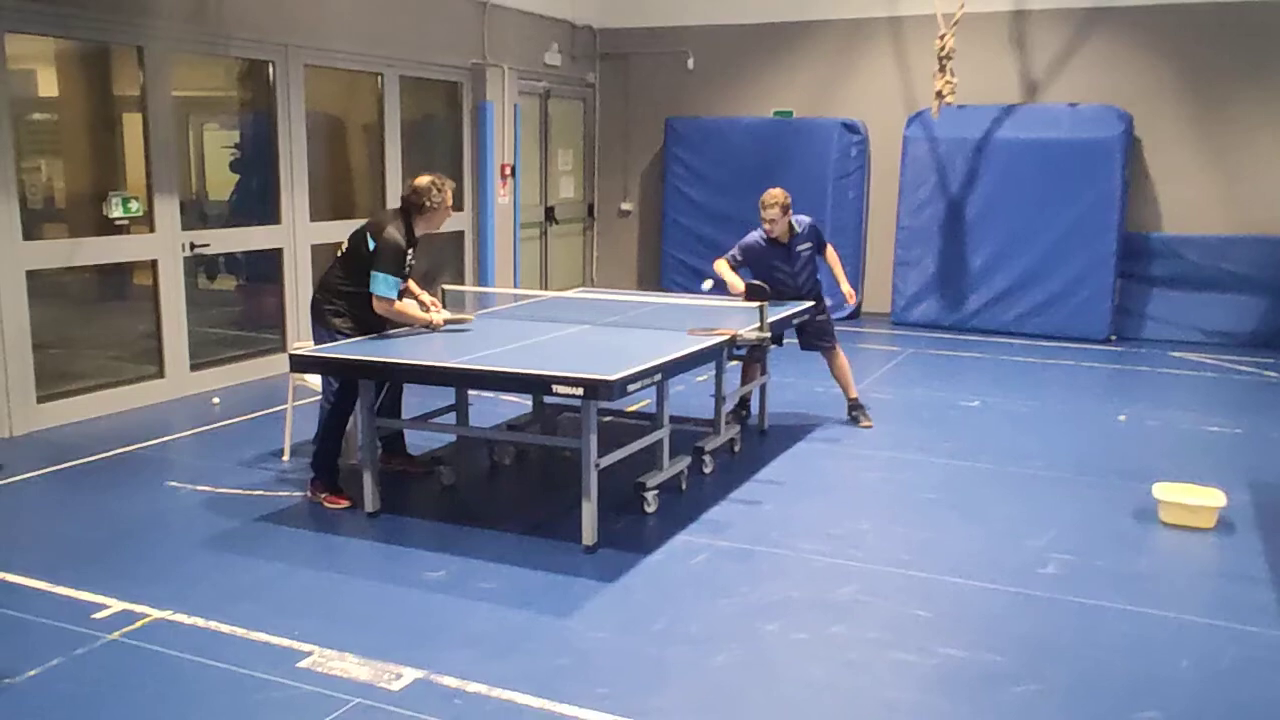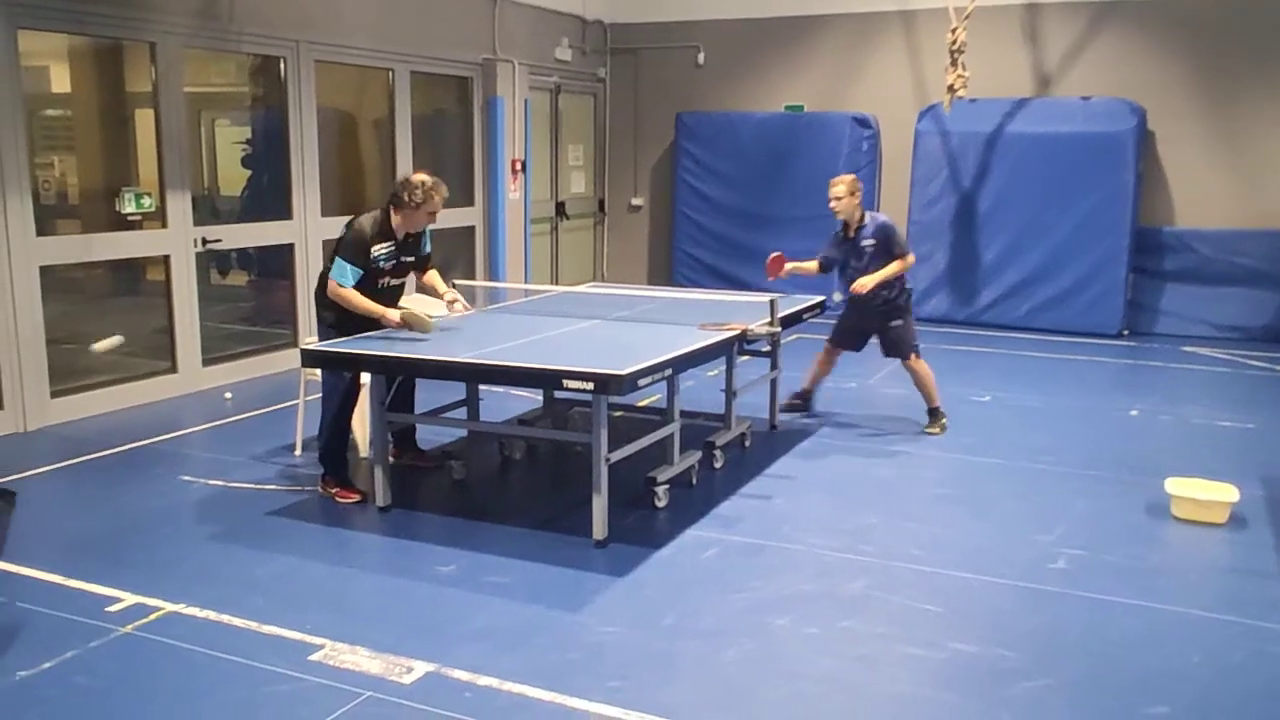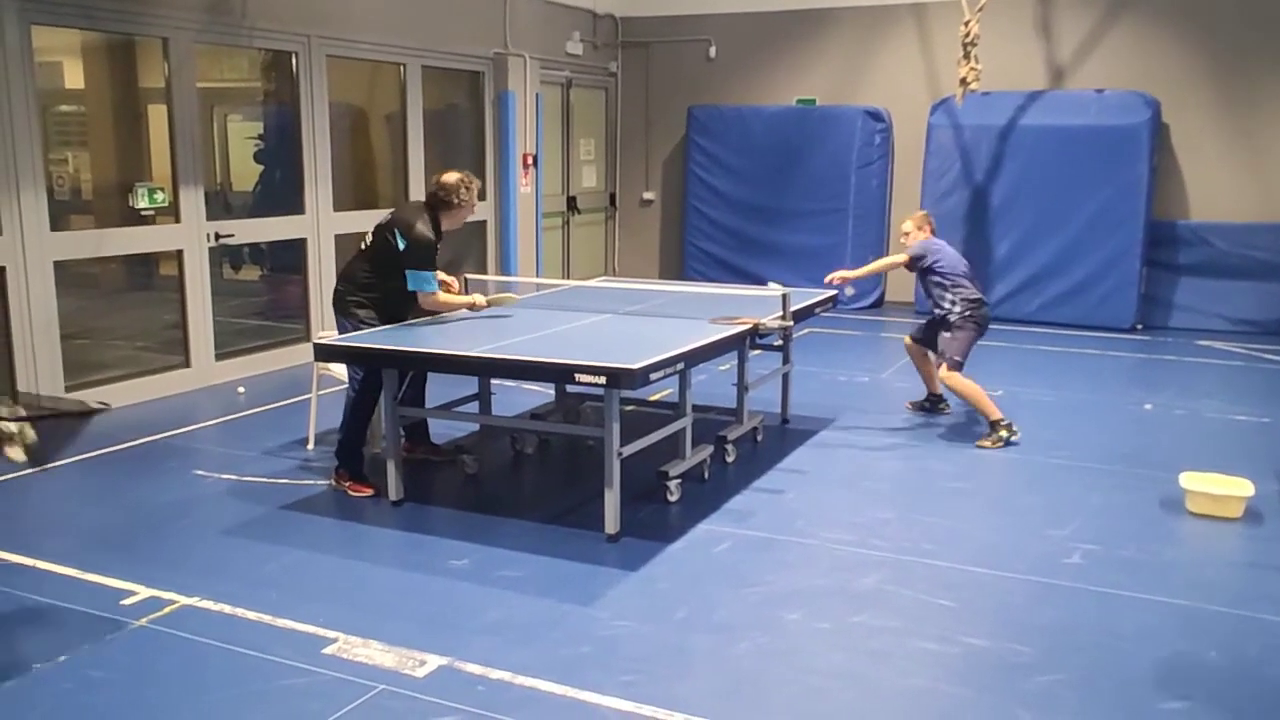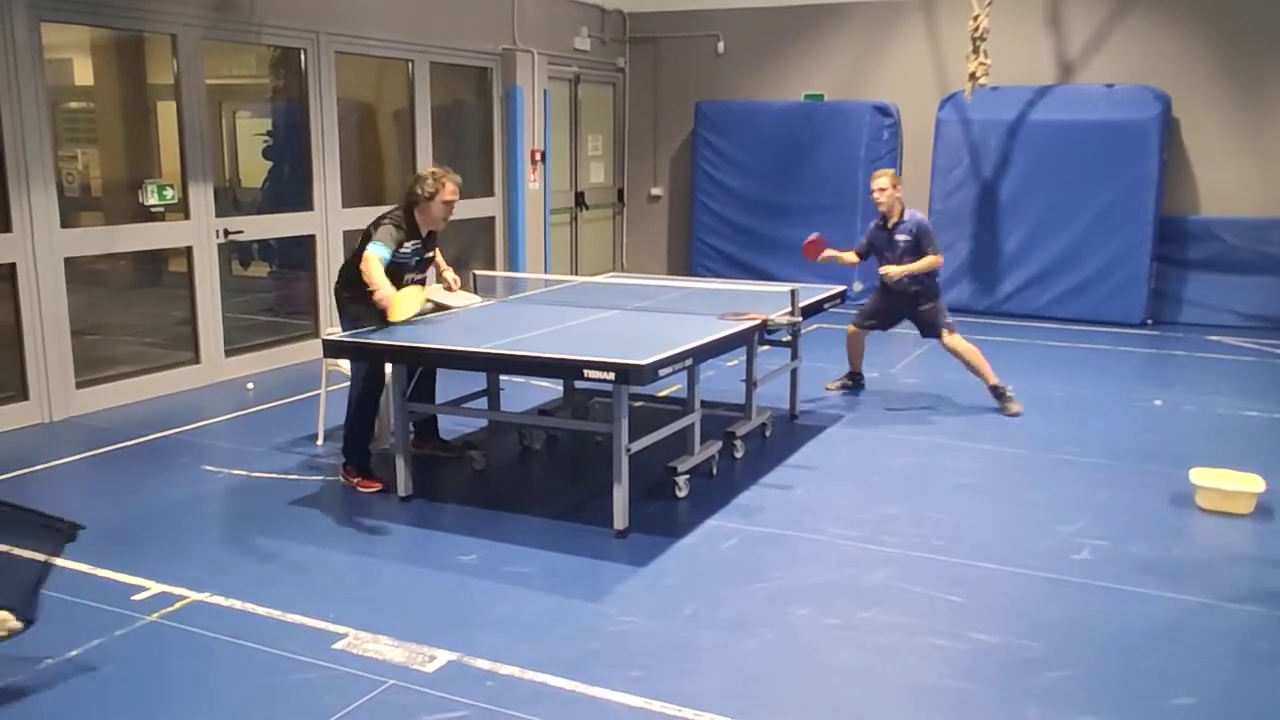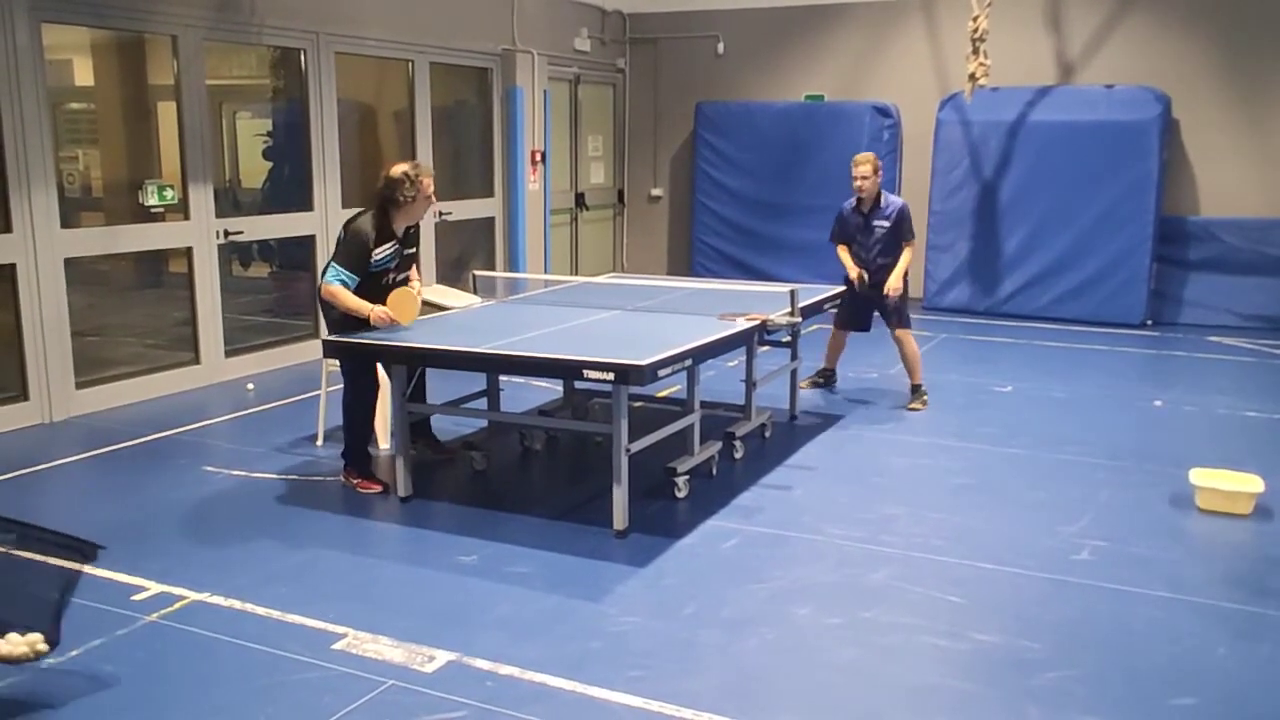
dt=0.7s
person 1, frame 1
left shoulder: (403, 226)
right shoulder: (392, 238)
right elbow: (384, 304)
left wrist: (418, 294)
right wrist: (427, 320)
left hip: (365, 317)
right hip: (338, 317)
left knee: (389, 379)
right knee: (342, 394)
left ankle: (393, 451)
right ankle: (323, 481)
person 1, frame 2
left shoulder: (417, 232)
right shoulder: (364, 231)
left elbow: (425, 268)
right elbow: (335, 288)
left wrist: (446, 293)
right wrist: (381, 313)
left hip: (383, 312)
right hip: (342, 314)
left knee: (401, 375)
right knee: (342, 390)
left ankle: (404, 446)
right ankle: (332, 475)
person 1, frame 3
left shoulder: (422, 214)
right shoulder: (420, 234)
right elbow: (429, 300)
left wrist: (436, 275)
right wrist: (470, 301)
left hip: (389, 303)
right hip: (360, 305)
left knee: (413, 367)
right knee: (367, 383)
left ankle: (416, 440)
right ankle: (347, 469)
person 1, frame 4
left shoulder: (431, 225)
right shoulder: (392, 227)
right elbow: (370, 263)
left wrist: (443, 268)
right wrist: (384, 289)
right hip: (362, 304)
left knee: (423, 365)
right knee: (370, 380)
left ankle: (426, 436)
right ankle: (354, 465)
person 1, frame 5
left shoulder: (410, 224)
right shoulder: (363, 232)
right elbow: (330, 289)
left wrist: (414, 280)
right wrist: (370, 310)
left hip: (389, 307)
right hip: (351, 313)
right knee: (362, 384)
left ankle: (421, 434)
right ankle: (355, 466)
person 2, frame 1
left shoulder: (807, 226)
right shoulder: (754, 243)
left elbow: (826, 249)
right elbow: (721, 263)
left wrist: (843, 282)
right wrist: (730, 277)
left hip: (809, 300)
left knee: (832, 350)
right knee: (754, 351)
left ankle: (854, 405)
right ankle: (743, 405)
person 2, frame 2
left shoulder: (881, 225)
right shoulder: (840, 236)
left elbow: (907, 259)
right elbow: (821, 266)
left wrist: (874, 279)
right wrist: (792, 268)
left hip: (893, 304)
right hip: (860, 305)
left knee: (910, 358)
right knee: (832, 349)
left ankle: (936, 412)
right ankle: (805, 396)
person 2, frame 3
left shoulder: (927, 247)
right shoulder: (940, 252)
left elbow: (896, 260)
left wrist: (853, 274)
left hip: (965, 316)
right hip: (952, 315)
left knee: (947, 373)
right knee: (913, 343)
left ankle: (1001, 425)
right ankle: (936, 399)
person 2, frame 4
left shoulder: (918, 222)
right shoulder: (876, 228)
left elbow: (936, 259)
right elbow: (857, 257)
left wrist: (902, 270)
right wrist: (836, 256)
left hip: (922, 293)
right hip: (892, 293)
left knee: (951, 341)
right knee: (854, 330)
left ankle: (999, 391)
right ankle: (855, 377)
person 2, frame 5
left shoulder: (897, 207)
right shoulder: (847, 211)
left elbow: (909, 246)
right elbow: (841, 244)
left wrist: (897, 276)
right wrist: (851, 267)
left hip: (887, 282)
right hip: (859, 280)
left knee: (901, 333)
right knee: (840, 329)
left ankle: (918, 390)
right ankle: (828, 373)
